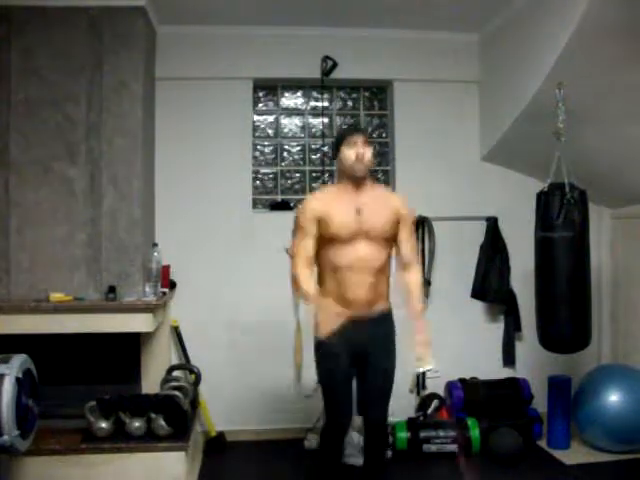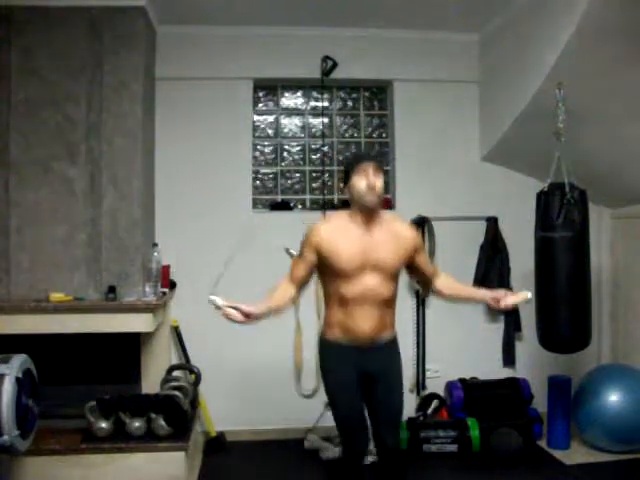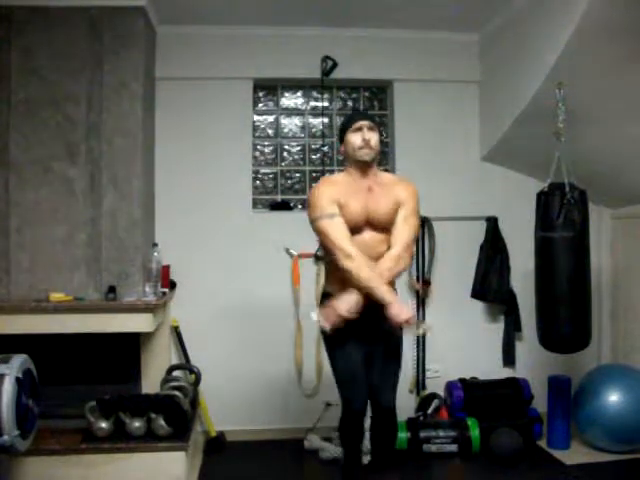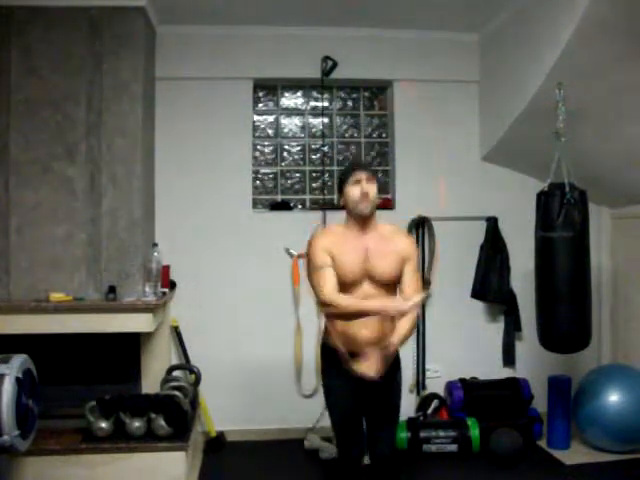
dt=0.3s
person 1, frame 1
left shoulder: (395, 206)
right shoulder: (315, 206)
left elbow: (410, 270)
right elbow: (301, 267)
left wrist: (419, 326)
right wrist: (321, 309)
left hip: (379, 324)
right hip: (333, 325)
left knee: (376, 420)
right knee: (338, 419)
person 1, frame 2
left shoulder: (405, 235)
right shoulder: (322, 233)
left elbow: (433, 279)
right elbow: (292, 284)
left wrist: (483, 295)
right wrist: (260, 311)
left hip: (384, 351)
right hip: (338, 352)
left knee: (389, 443)
right knee: (355, 443)
person 1, frame 3
left shoulder: (402, 190)
right shoulder: (326, 190)
left elbow: (401, 252)
right elbow: (344, 254)
left wrist: (358, 296)
right wrist: (390, 298)
left hip: (382, 310)
right hip: (339, 312)
left knee: (384, 402)
right knee: (354, 402)
person 1, frame 4
left shoulder: (402, 243)
right shoulder: (323, 242)
left elbow: (410, 309)
right elbow: (329, 301)
left wrist: (382, 357)
right wrist: (385, 306)
left hip: (385, 362)
right hip: (339, 364)
left knee: (384, 452)
right knee: (351, 453)
